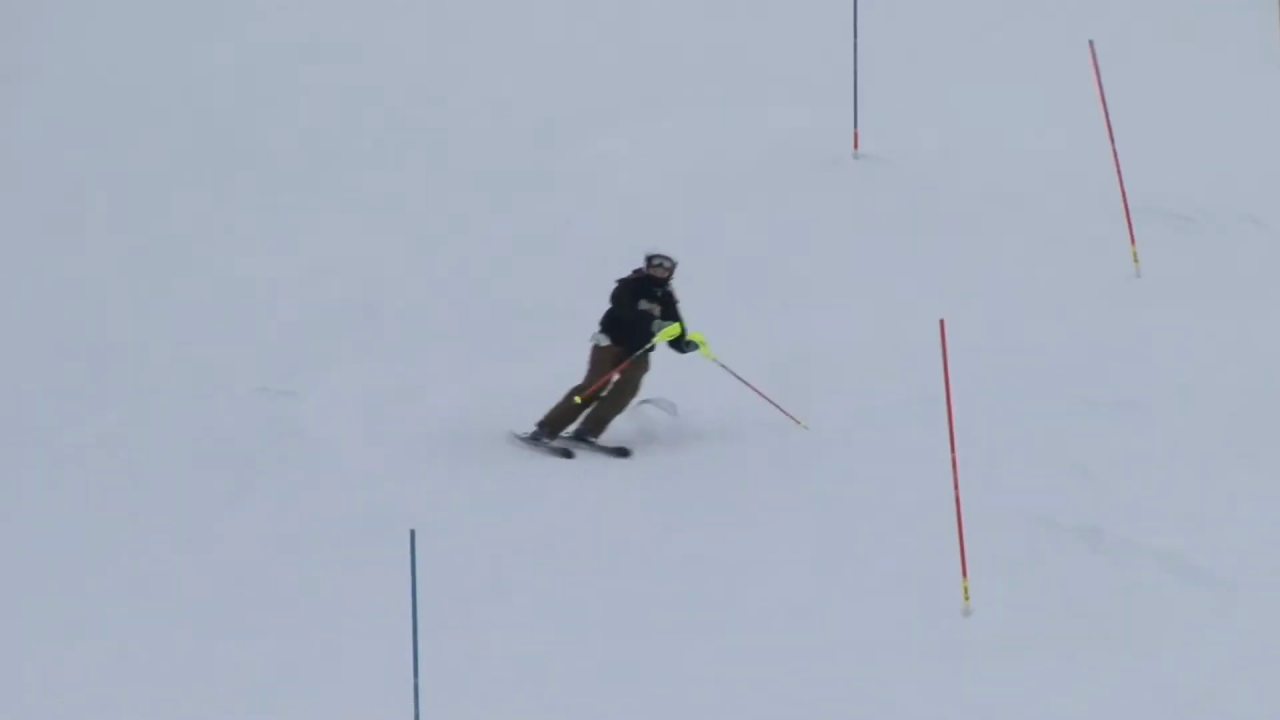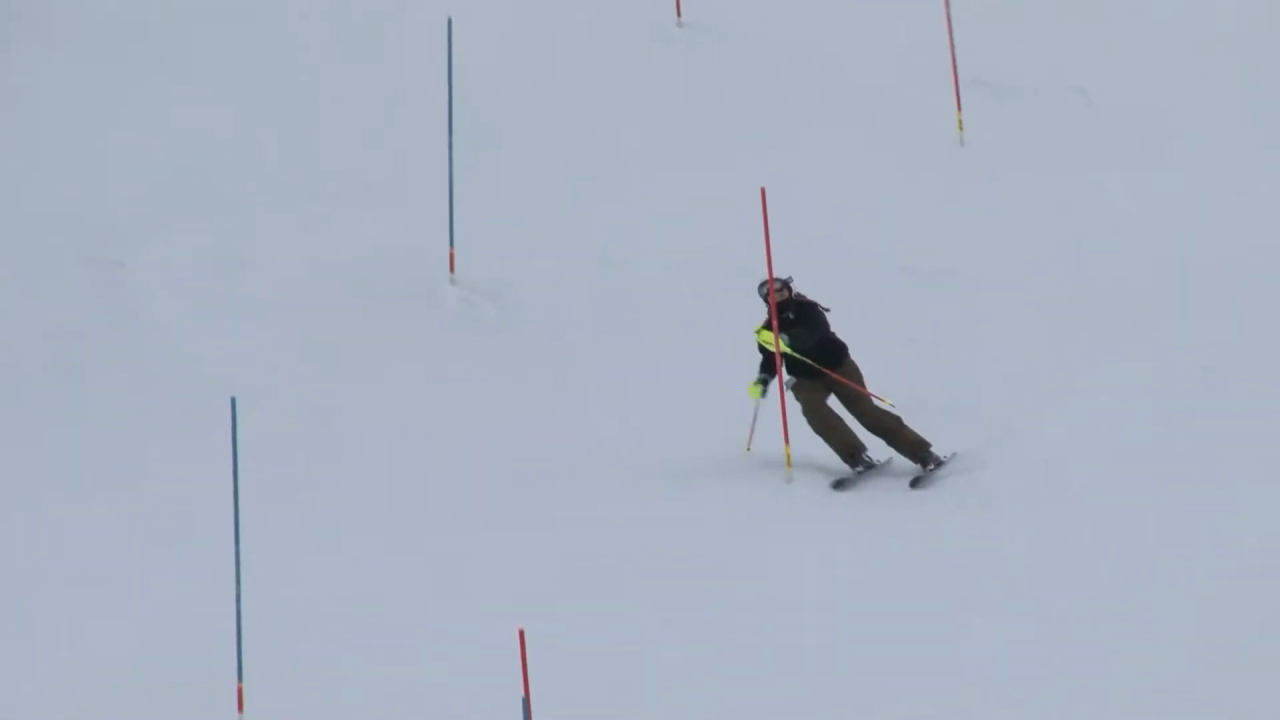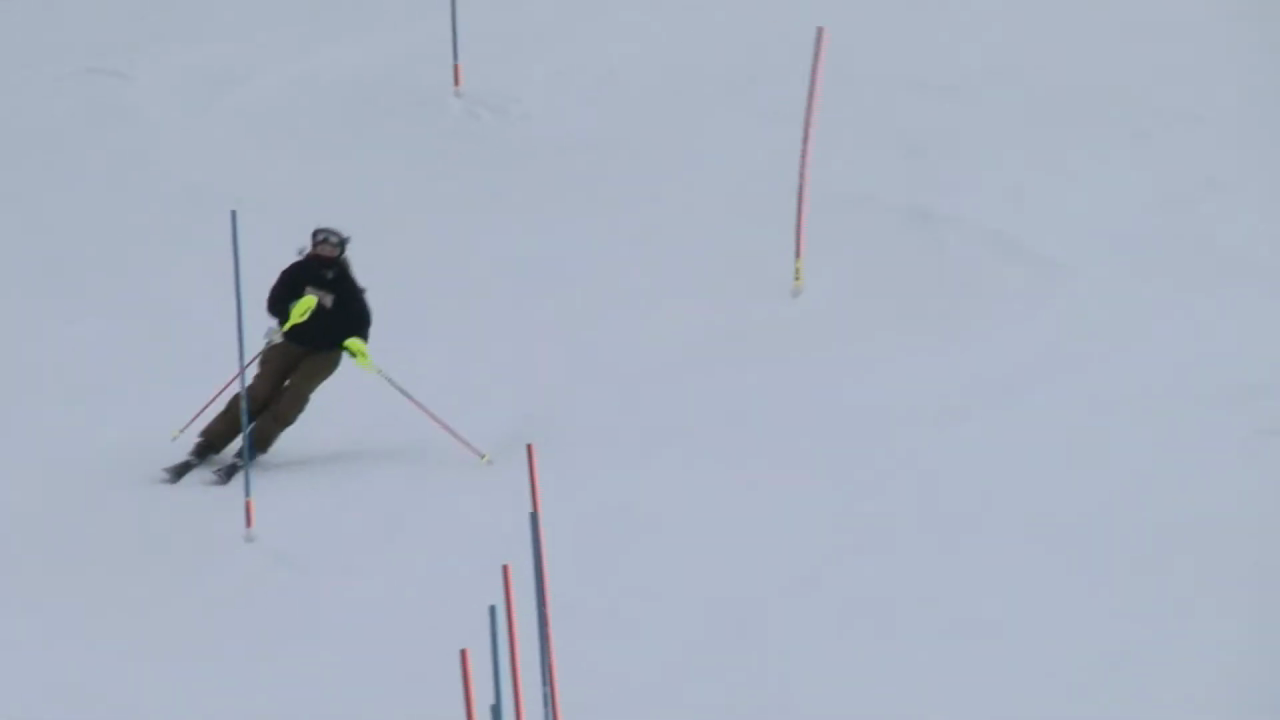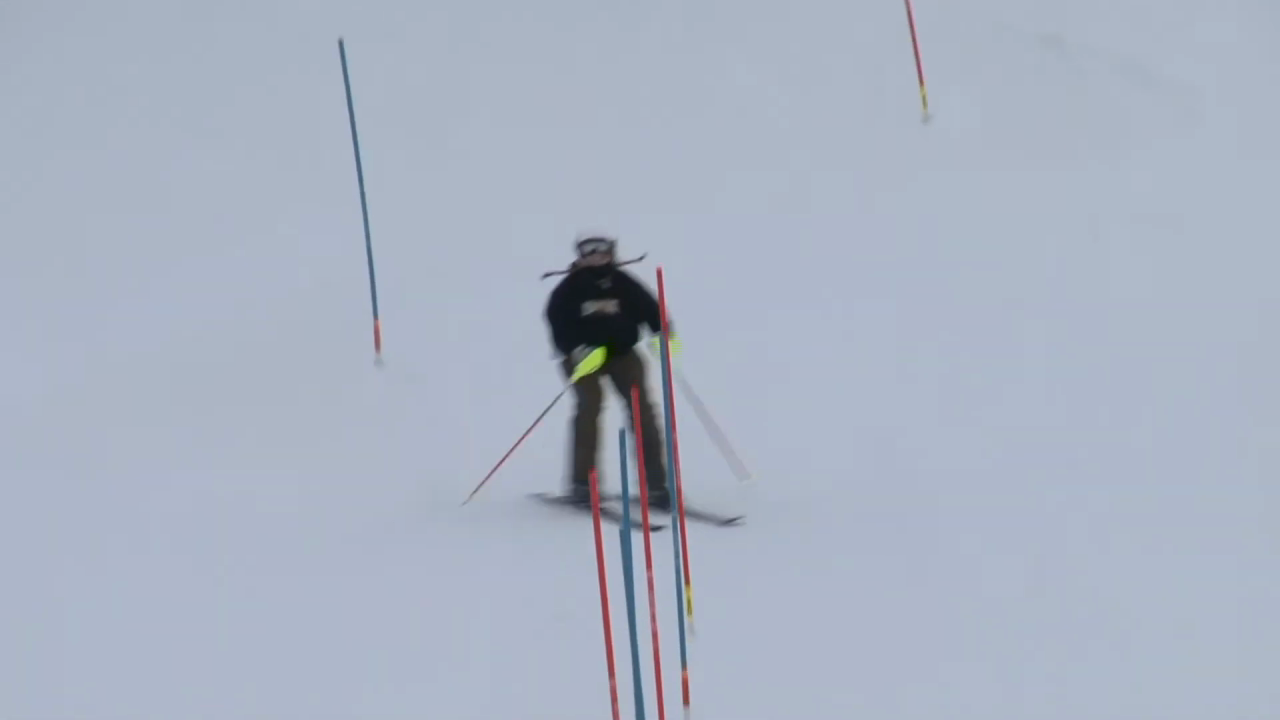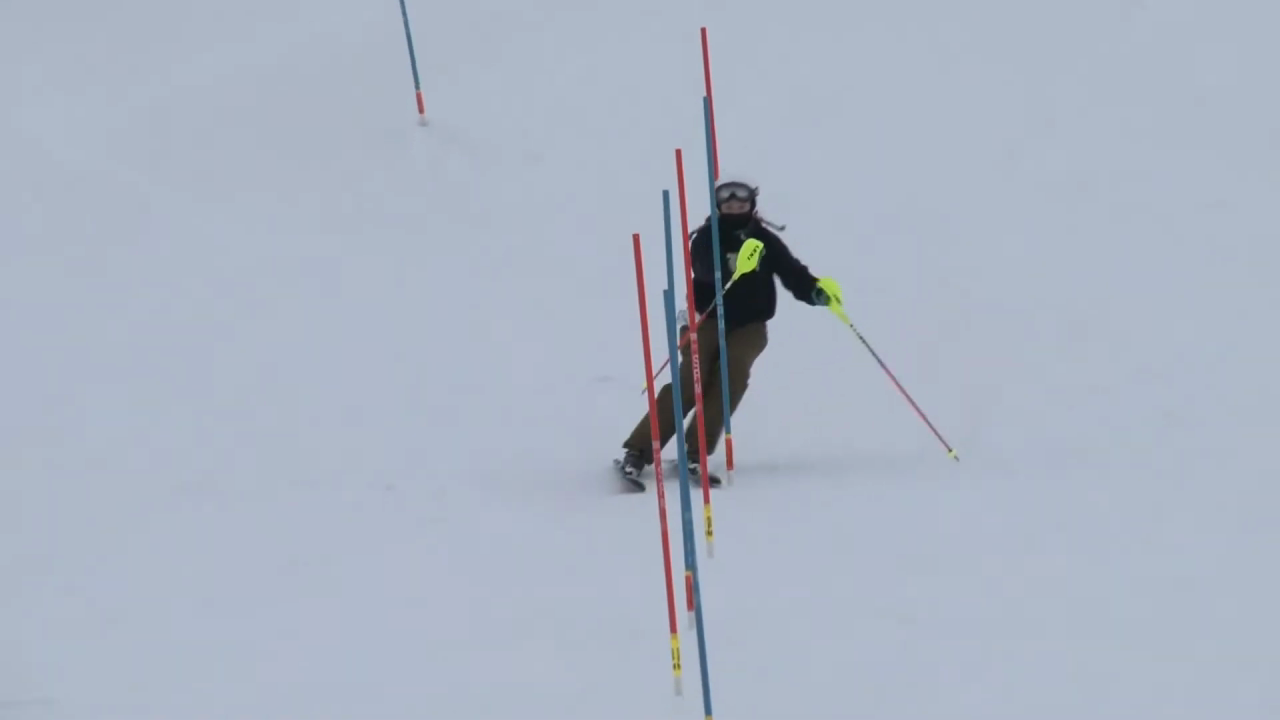
dt=1s
person 1, frame 1
left shoulder: (667, 300)
right shoulder: (630, 286)
left elbow: (677, 339)
right elbow: (625, 310)
left wrist: (690, 342)
right wrist: (654, 325)
left hip: (638, 351)
right hip: (610, 342)
left knee: (630, 383)
right knee: (594, 385)
left ankle: (588, 430)
right ankle: (546, 429)
person 1, frame 2
left shoulder: (808, 312)
right shoulder: (770, 328)
left elbow: (809, 335)
right elbow: (770, 358)
left wrist: (784, 340)
right wrist: (762, 380)
left hip: (838, 368)
right hip: (806, 378)
left knee: (867, 412)
right knee: (812, 407)
left ankle: (923, 453)
right ankle: (858, 457)
person 1, frame 3
left shoulder: (347, 287)
right shoulder: (298, 272)
left elbow: (359, 319)
right elbow: (275, 304)
left wrist: (356, 342)
right wrist: (293, 309)
left hip: (324, 353)
right hip: (290, 343)
left knee: (296, 393)
right knee: (260, 392)
left ankle: (251, 448)
right ankle: (204, 447)
person 1, frame 4
left shoulder: (624, 284)
right shoulder: (567, 290)
left elbow: (653, 312)
right elbow: (560, 330)
left wrist: (662, 335)
right wrist: (580, 350)
left hip: (621, 352)
right hip: (579, 355)
left knee: (640, 406)
right knee: (590, 404)
left ankle: (657, 485)
right ankle: (580, 484)
person 1, frame 5
left shoulder: (768, 242)
right shoulder: (707, 237)
left elbow: (798, 280)
right elbow: (705, 270)
left wrist: (818, 291)
right wrist: (735, 267)
left hip: (749, 325)
right hip: (709, 320)
left knee: (735, 370)
right knee: (692, 381)
left ankle: (695, 453)
right ankle: (636, 454)
